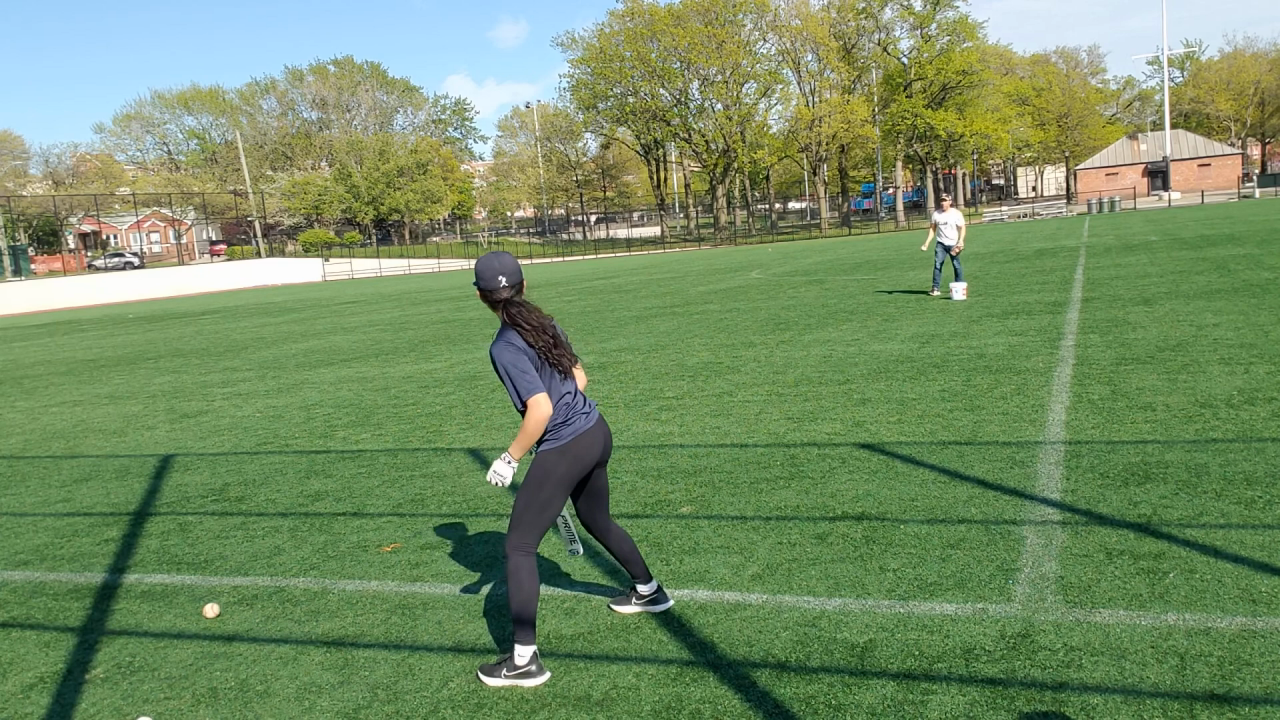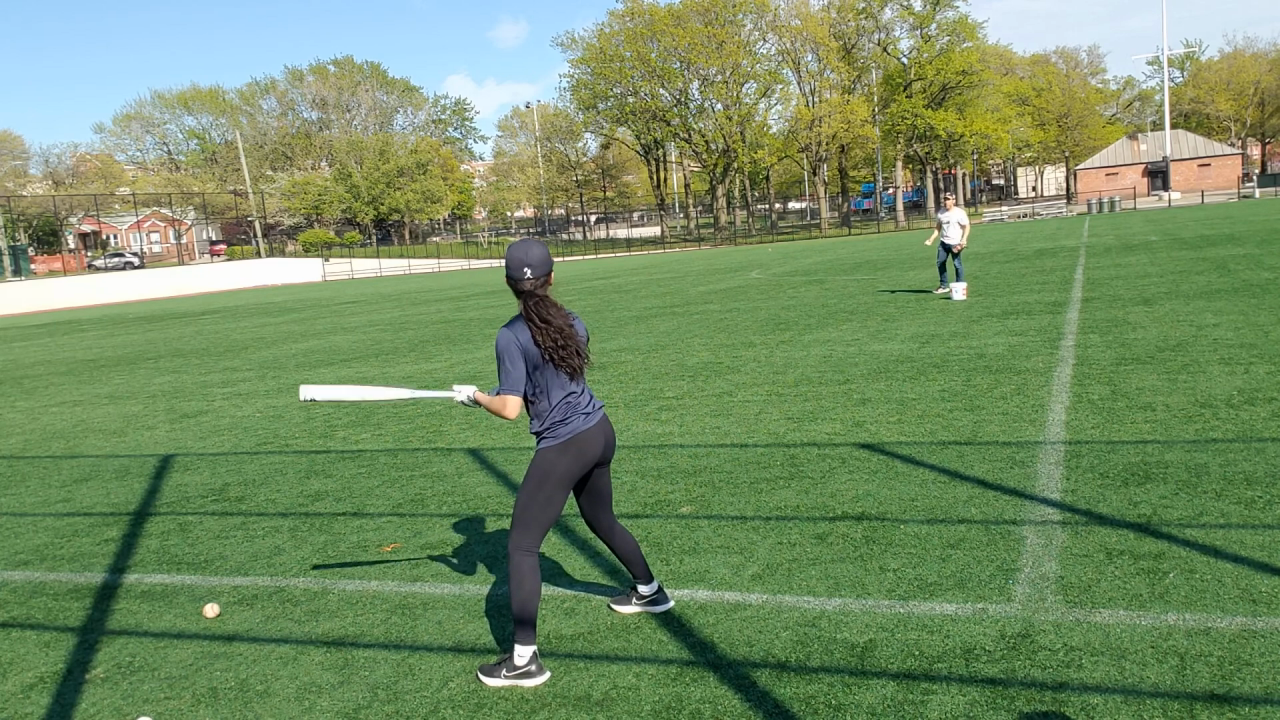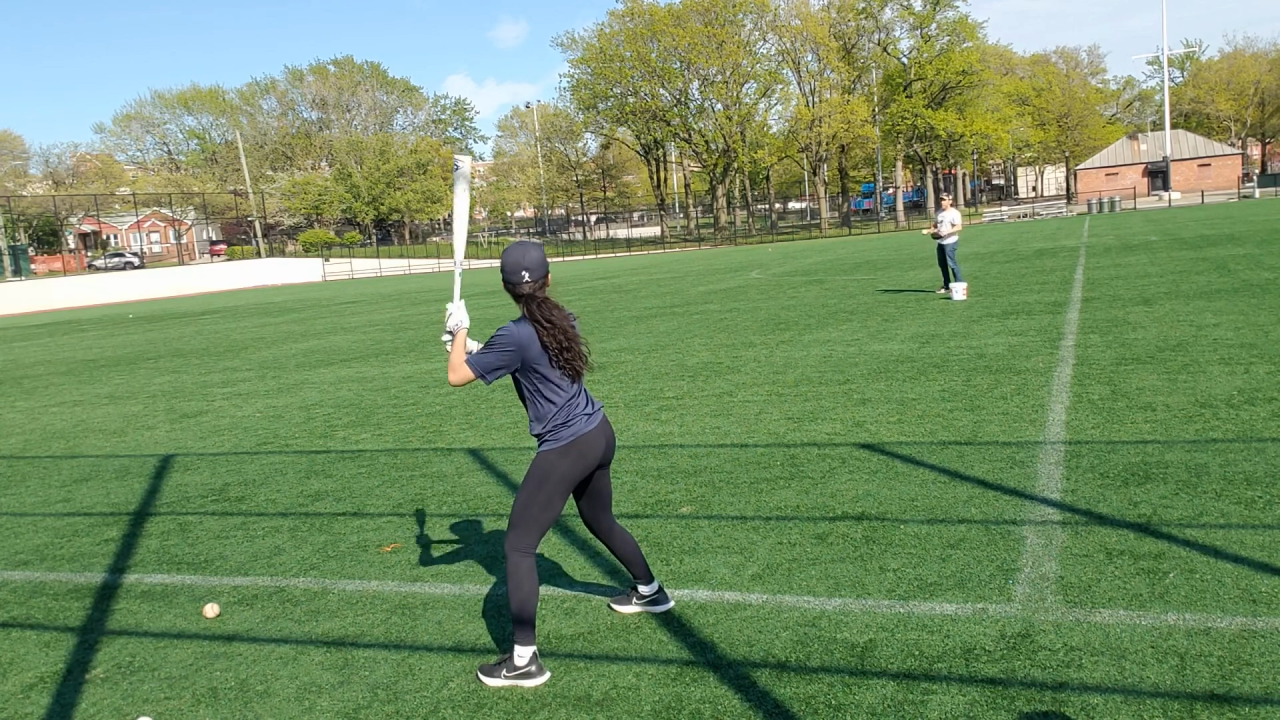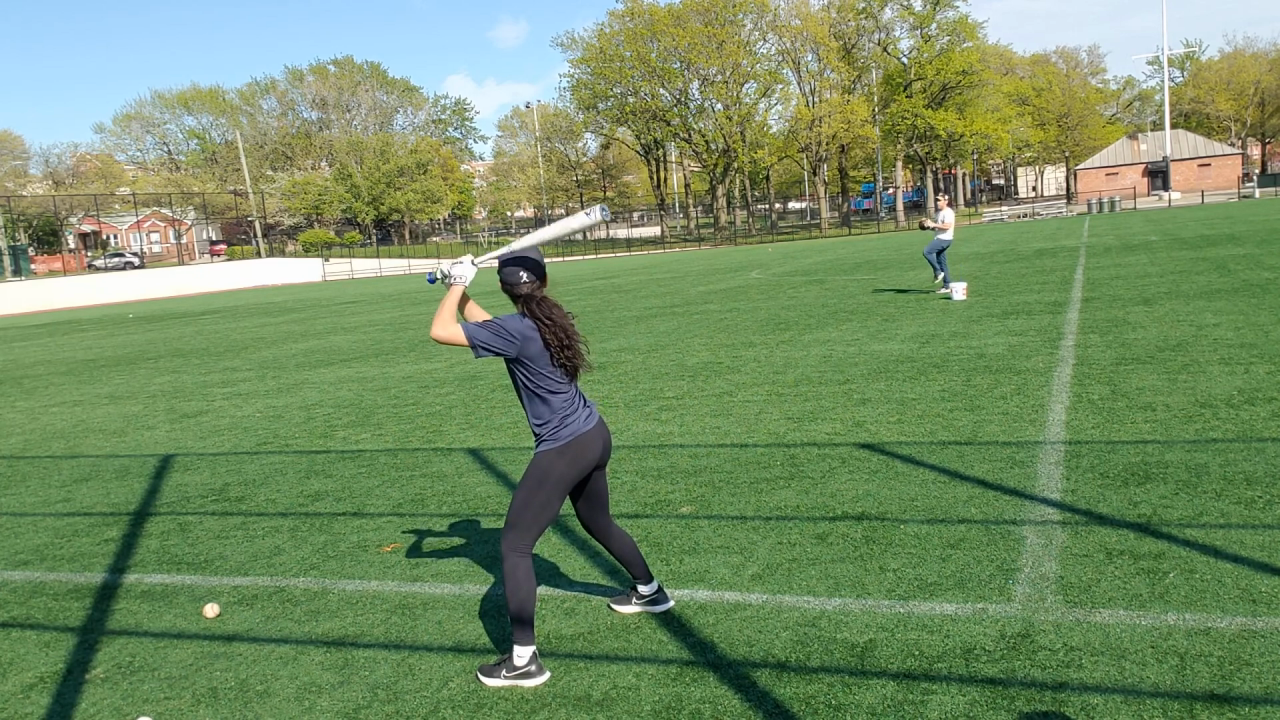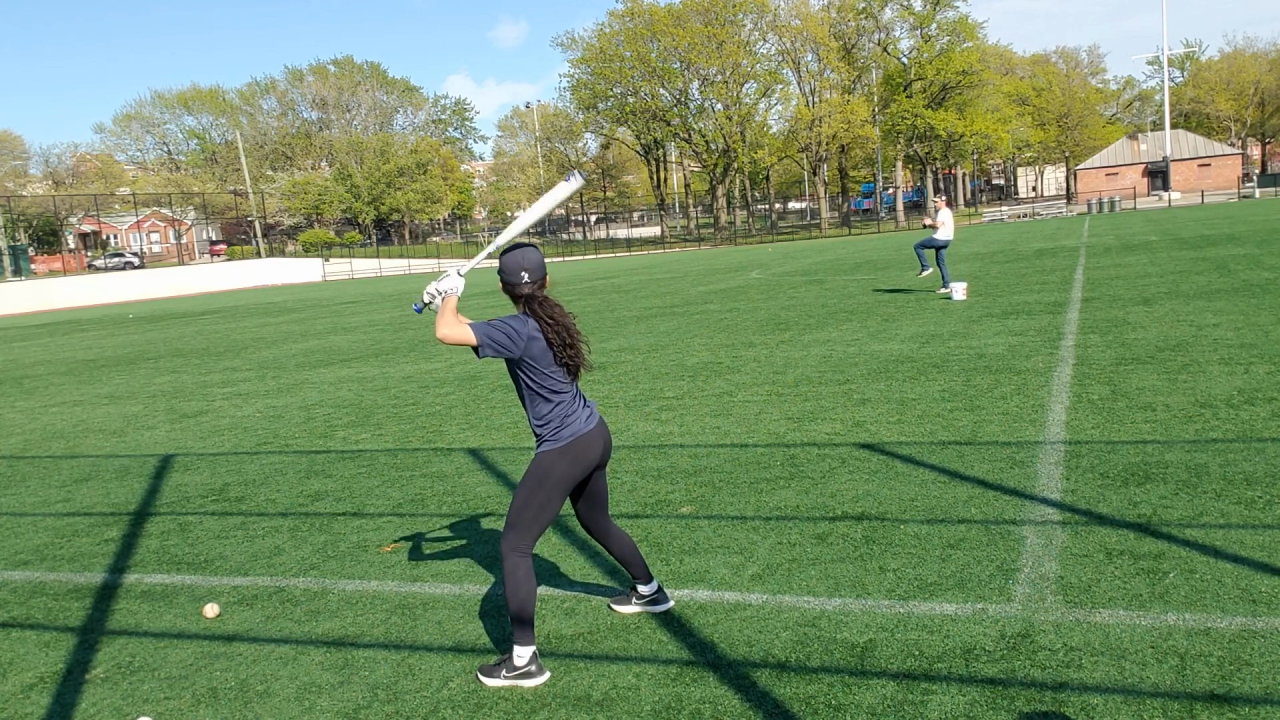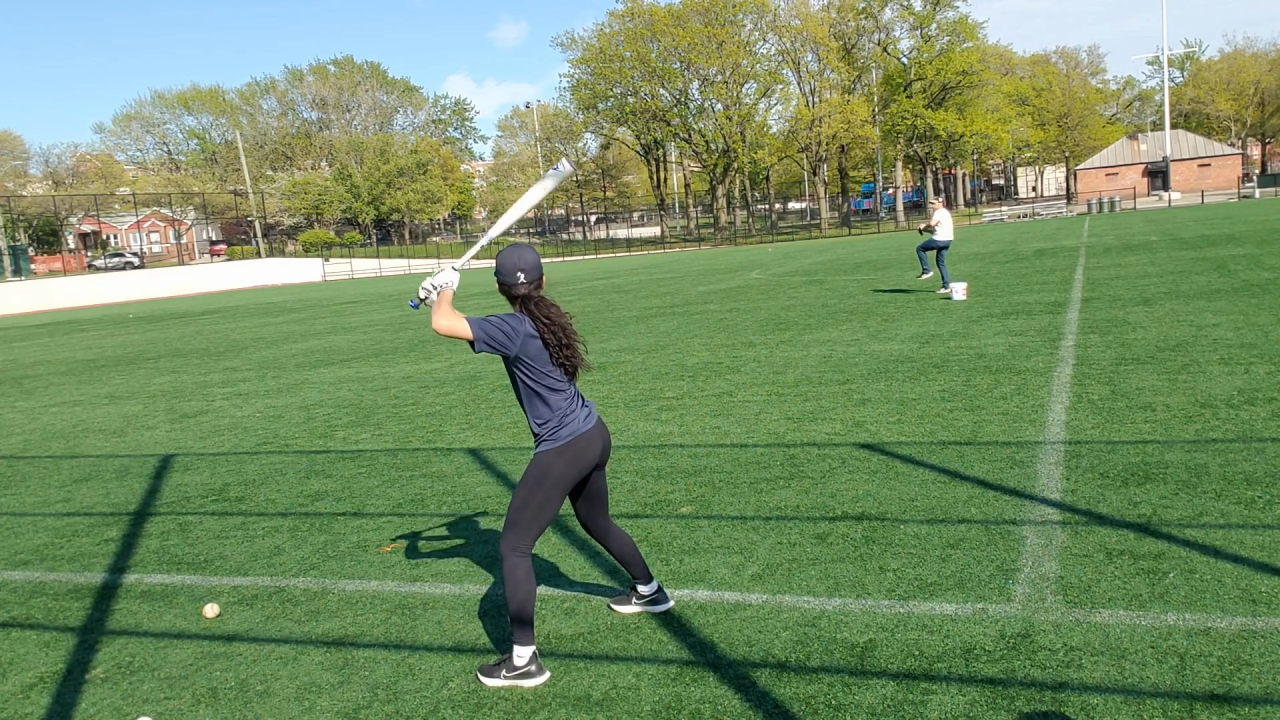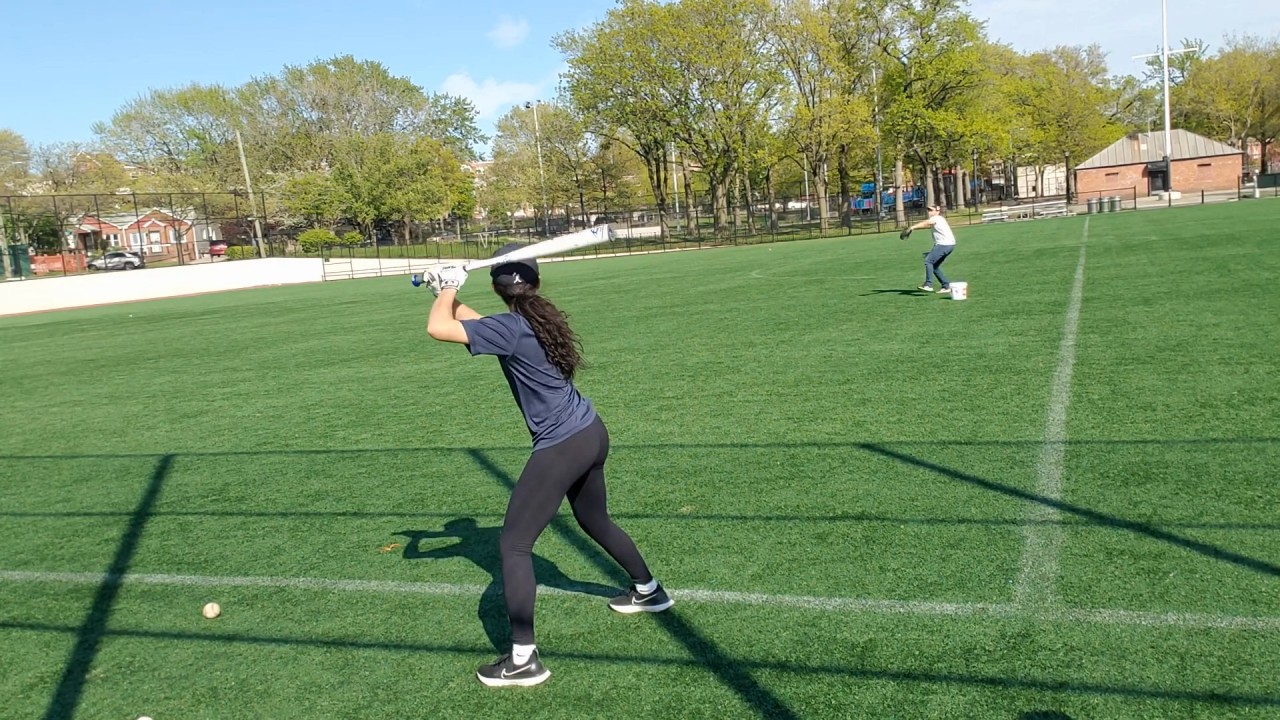
dt=0.4s
person 1, frame 1
left shoulder: (504, 347)
right shoulder: (542, 325)
left elbow: (540, 411)
left wrist: (511, 458)
left hip: (565, 450)
right hip: (596, 433)
left knee: (518, 546)
right knee: (597, 521)
left ankle: (524, 659)
right ankle: (649, 590)
person 1, frame 2
left shoulder: (512, 336)
right shoulder: (572, 322)
left elbow: (509, 410)
left wrist: (475, 395)
right wrist: (507, 387)
left hip: (563, 447)
right hip: (599, 432)
left knee: (521, 545)
right knee: (601, 520)
left ankle: (524, 659)
right ankle: (649, 591)
person 1, frame 3
left shoulder: (516, 335)
right shoulder: (561, 321)
left elbow: (457, 376)
left wrist: (457, 332)
right wrist: (472, 337)
left hip: (565, 450)
right hip: (598, 435)
left knee: (517, 546)
right knee: (601, 522)
left ankle: (525, 660)
right ankle: (650, 590)
person 1, frame 4
left shoulder: (517, 329)
right shoulder: (552, 319)
left elbow: (440, 332)
right elbow: (491, 325)
left wrist: (457, 284)
right wrist: (461, 293)
left hip: (563, 451)
right hip: (594, 436)
left knee: (514, 546)
right knee: (598, 522)
left ankle: (524, 660)
right ankle: (649, 591)
person 1, frame 5
left shoulder: (520, 329)
right shoulder: (551, 319)
left elbow: (446, 335)
right elbow: (486, 335)
left wrist: (449, 294)
right wrist: (447, 306)
left hip: (564, 451)
right hip: (595, 436)
left knee: (514, 546)
right knee: (597, 522)
left ankle: (524, 660)
right ankle: (649, 591)
person 1, frame 6
left shoulder: (515, 328)
right shoulder: (545, 319)
left elbow: (443, 325)
right elbow: (480, 328)
left wrist: (446, 288)
right wrist: (442, 299)
left hip: (563, 450)
right hip: (593, 435)
left knee: (514, 546)
right knee: (597, 523)
left ankle: (524, 660)
right ankle: (650, 591)
person 1, frame 7
left shoulder: (511, 328)
right shoulder: (539, 318)
left elbow: (437, 329)
right elbow: (481, 325)
left wrist: (449, 286)
right wrist: (447, 294)
left hip: (562, 448)
right hip: (591, 434)
left knee: (513, 544)
right knee: (594, 520)
left ankle: (524, 660)
right ankle: (649, 592)
